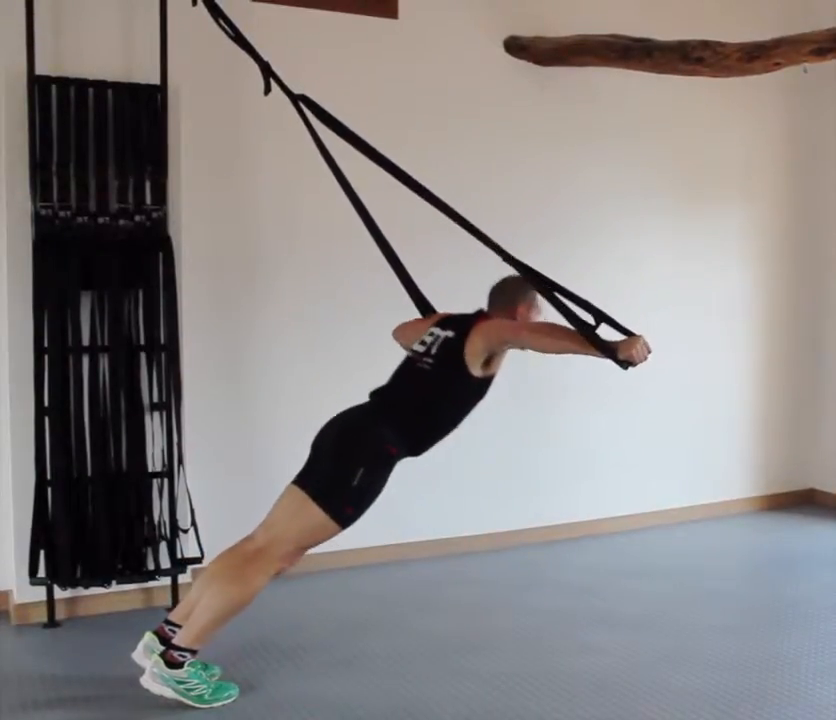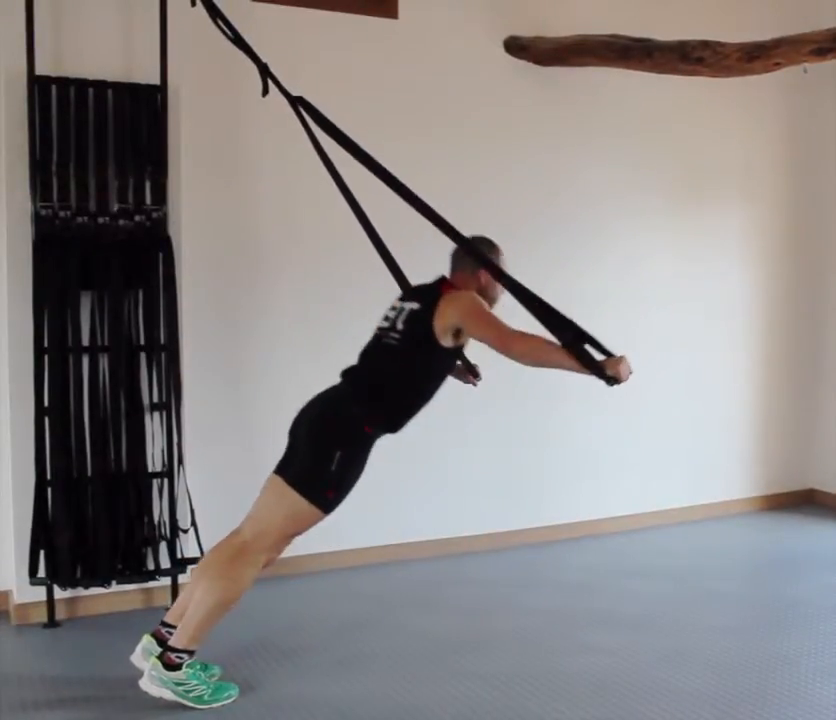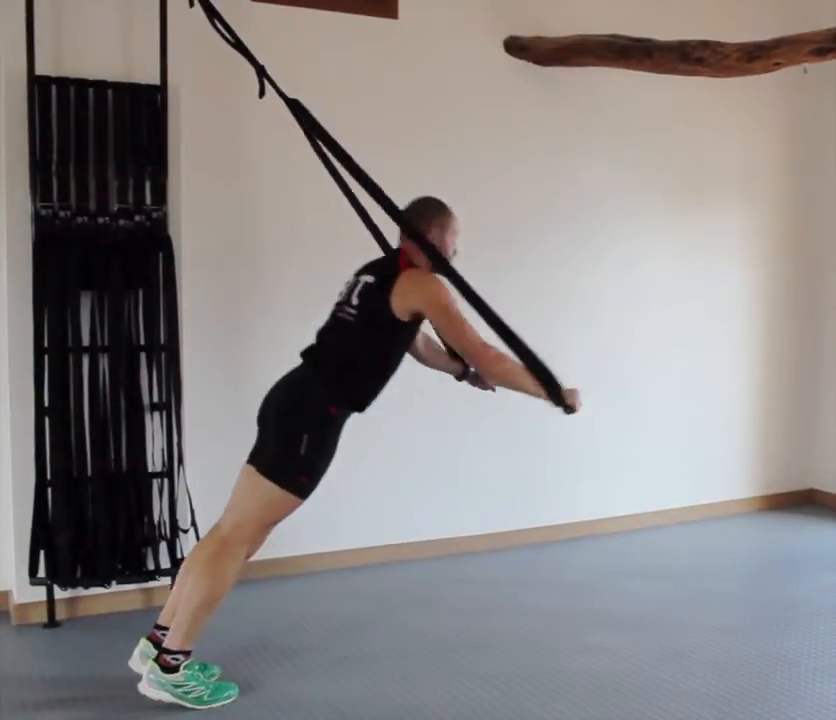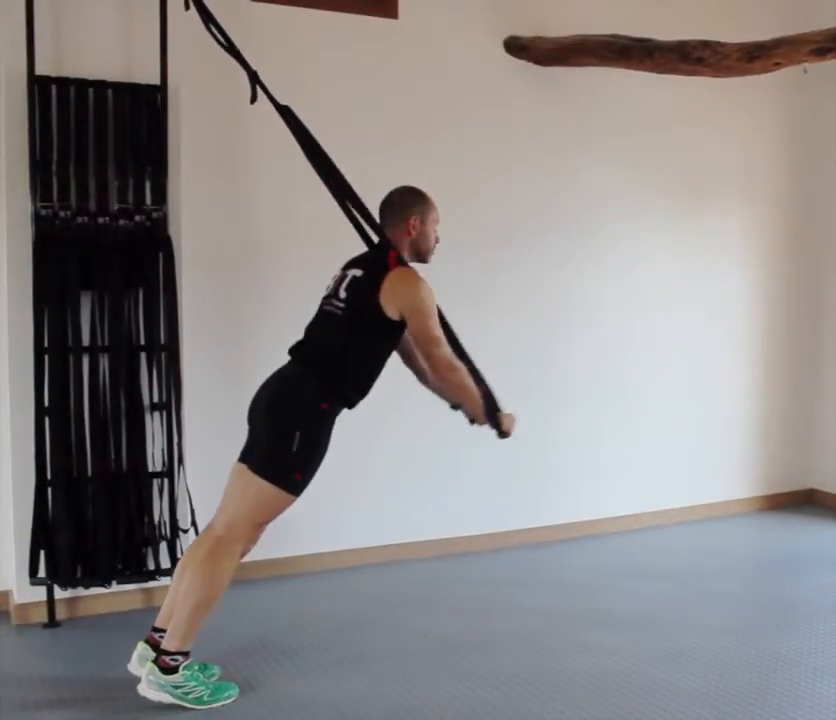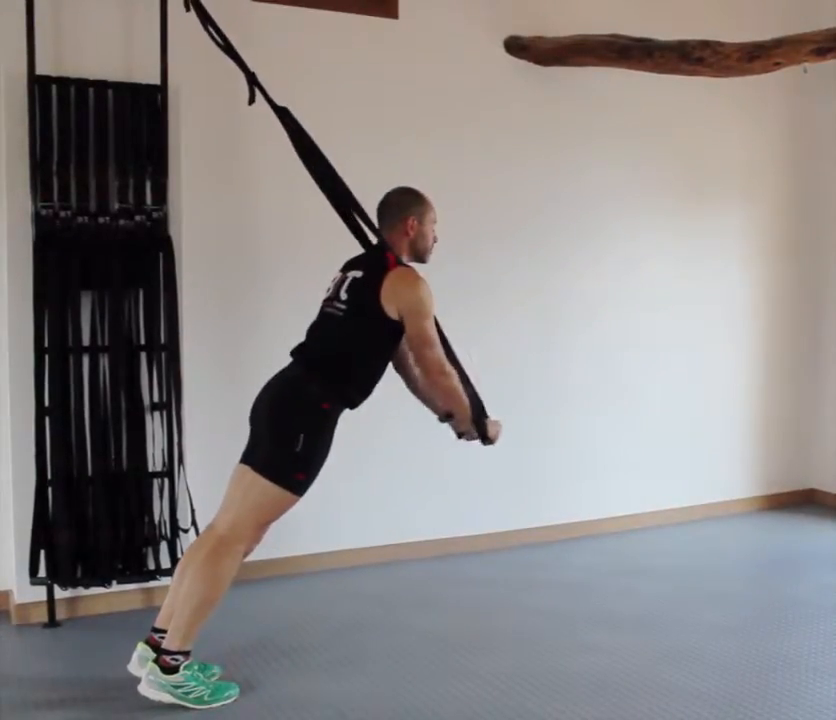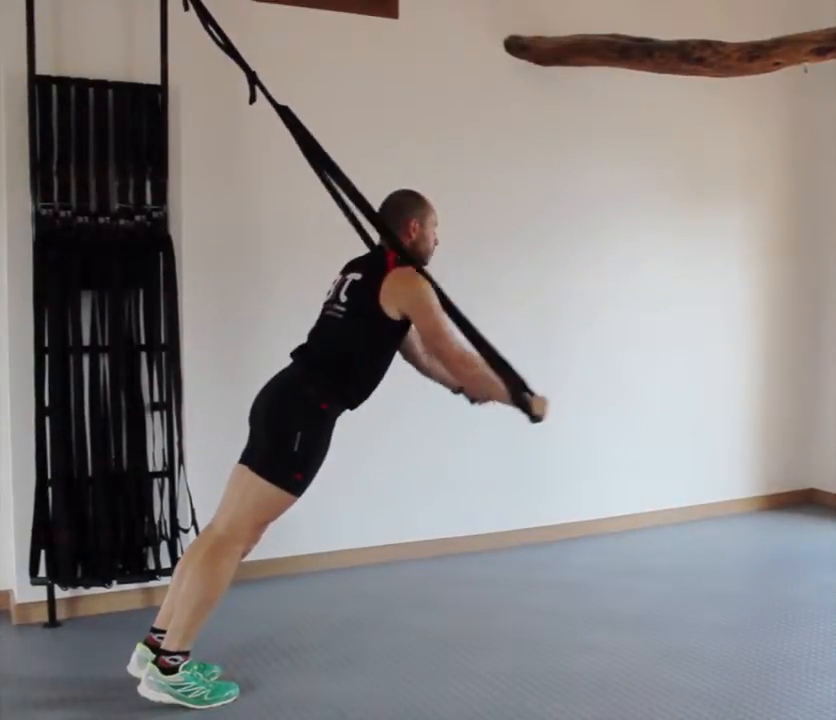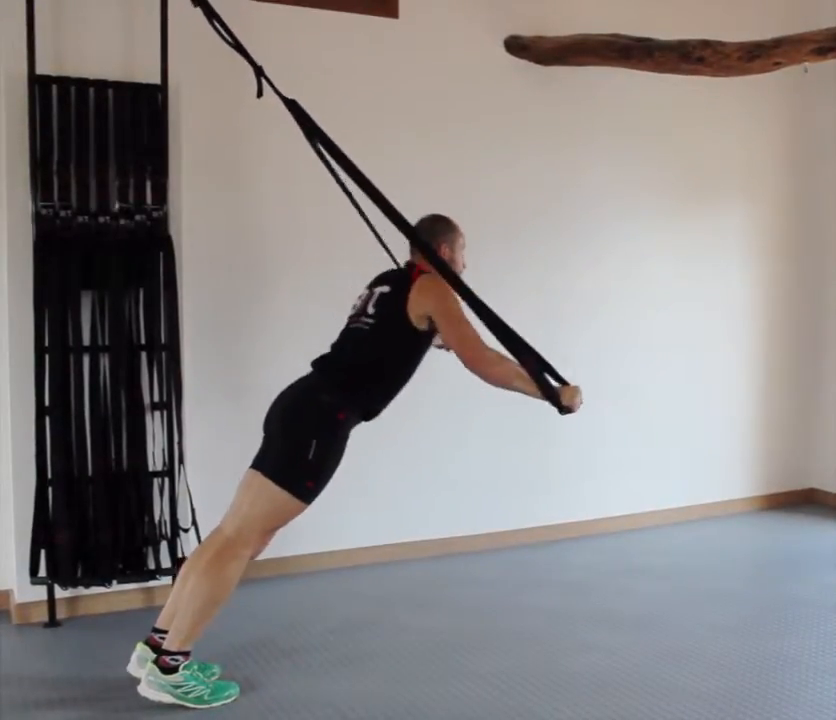
dt=0.3s
person 1, frame 1
left shoulder: (451, 323)
right shoulder: (489, 335)
left elbow: (402, 332)
right elbow: (533, 334)
right wrist: (613, 348)
left hip: (353, 433)
right hip: (368, 450)
left knee: (268, 543)
right knee: (272, 550)
left ankle: (165, 637)
right ankle: (176, 660)
person 1, frame 2
left shoulder: (419, 296)
right shoulder: (460, 304)
right elbow: (518, 346)
left wrist: (450, 366)
right wrist: (601, 366)
left hip: (329, 417)
right hip: (344, 432)
left knee: (254, 537)
right knee: (259, 543)
left ankle: (163, 641)
right ankle: (172, 665)
person 1, frame 3
left shoulder: (378, 273)
right shoulder: (420, 283)
left elbow: (407, 339)
right elbow: (482, 353)
left wrist: (463, 373)
right wrist: (554, 392)
left hip: (298, 399)
right hip: (312, 414)
left knee: (236, 531)
right knee: (239, 535)
left ankle: (159, 643)
right ankle: (169, 665)
person 1, frame 4
left shoulder: (362, 269)
right shoulder: (407, 283)
left elbow: (412, 353)
right elbow: (443, 365)
left wrist: (460, 403)
right wrist: (487, 416)
left hip: (287, 396)
right hip: (303, 411)
left knee: (228, 531)
right knee: (233, 535)
left ankle: (157, 645)
right ankle: (168, 667)
person 1, frame 5
left shoulder: (359, 270)
right shoulder: (407, 283)
left elbow: (403, 359)
right elbow: (435, 368)
left wrist: (443, 414)
right wrist: (472, 423)
left hip: (288, 398)
right hip: (306, 412)
left knee: (229, 530)
right knee: (235, 536)
left ankle: (157, 645)
right ankle: (169, 666)
person 1, frame 6
left shoulder: (363, 271)
right shoulder: (406, 281)
left elbow: (412, 348)
right elbow: (452, 357)
left wrist: (459, 386)
right wrist: (522, 399)
left hip: (288, 398)
right hip: (304, 412)
left knee: (230, 533)
right knee: (233, 534)
left ankle: (156, 644)
right ankle: (167, 667)
person 1, frame 7
left shoulder: (390, 283)
right shoulder: (433, 289)
right elbow: (480, 359)
left wrist: (439, 337)
right wrist: (554, 394)
left hip: (303, 406)
right hip: (321, 420)
left knee: (237, 534)
right knee: (242, 538)
left ankle: (157, 645)
right ankle: (169, 666)
